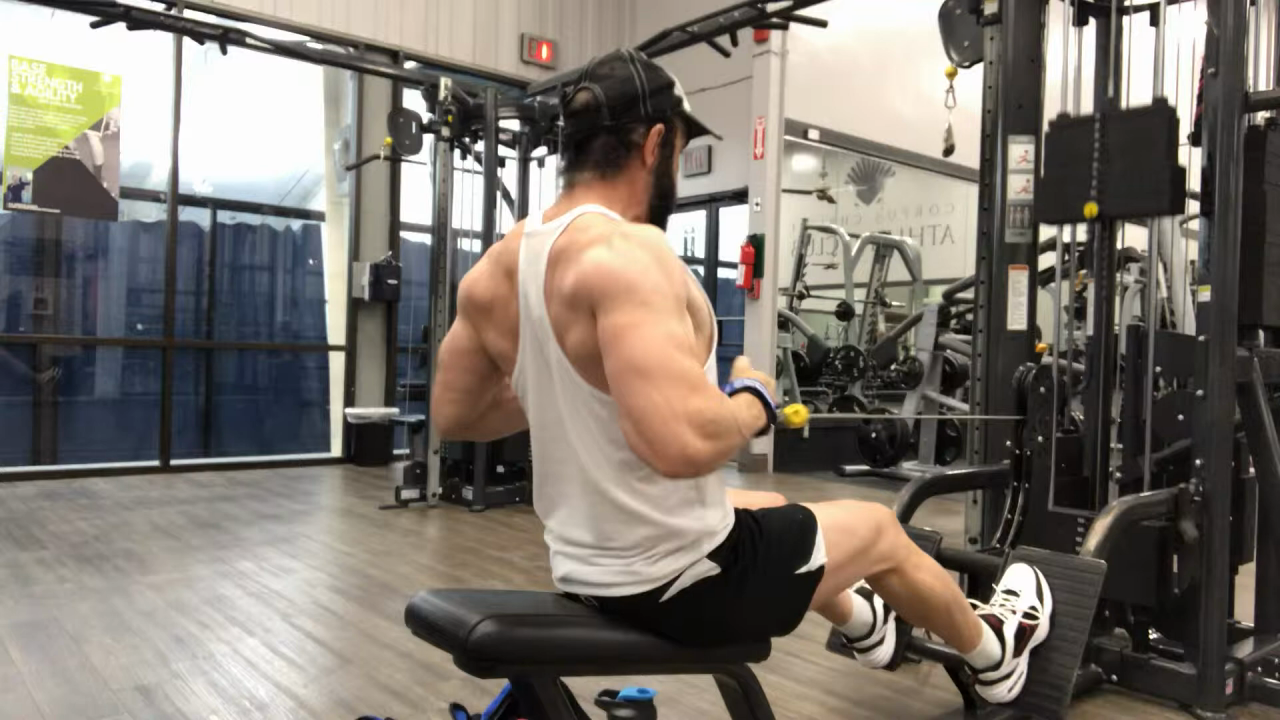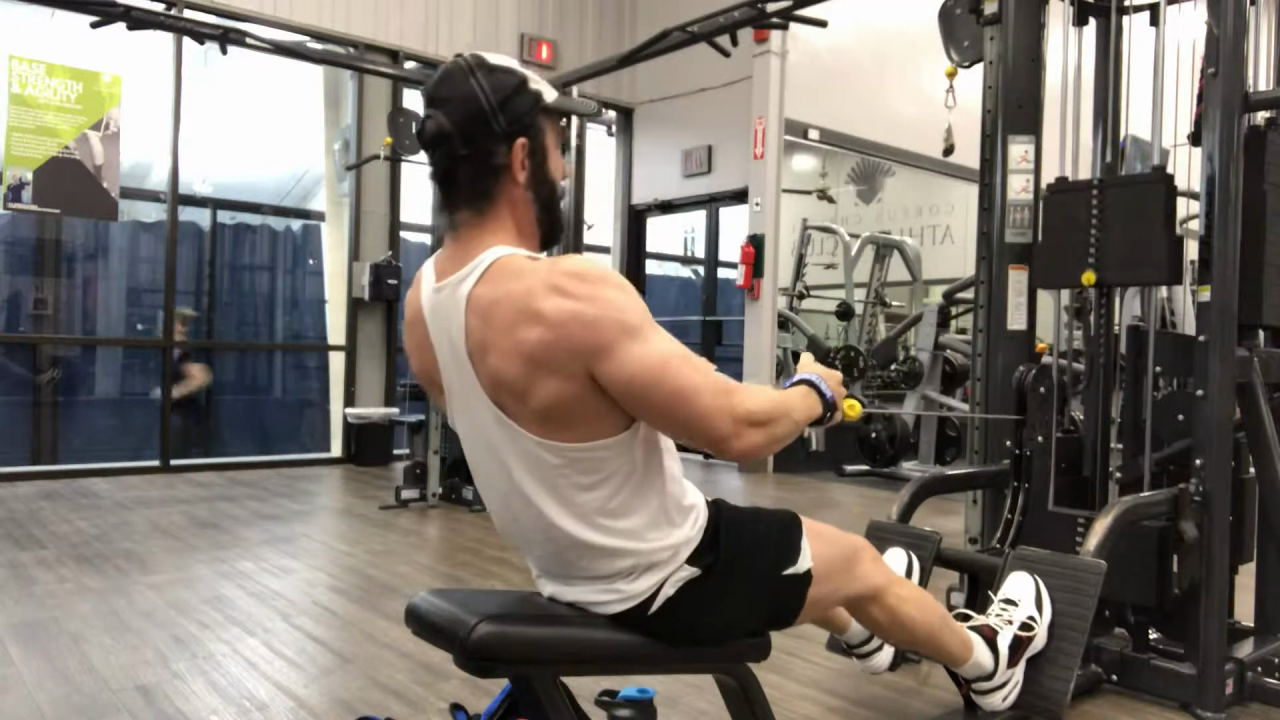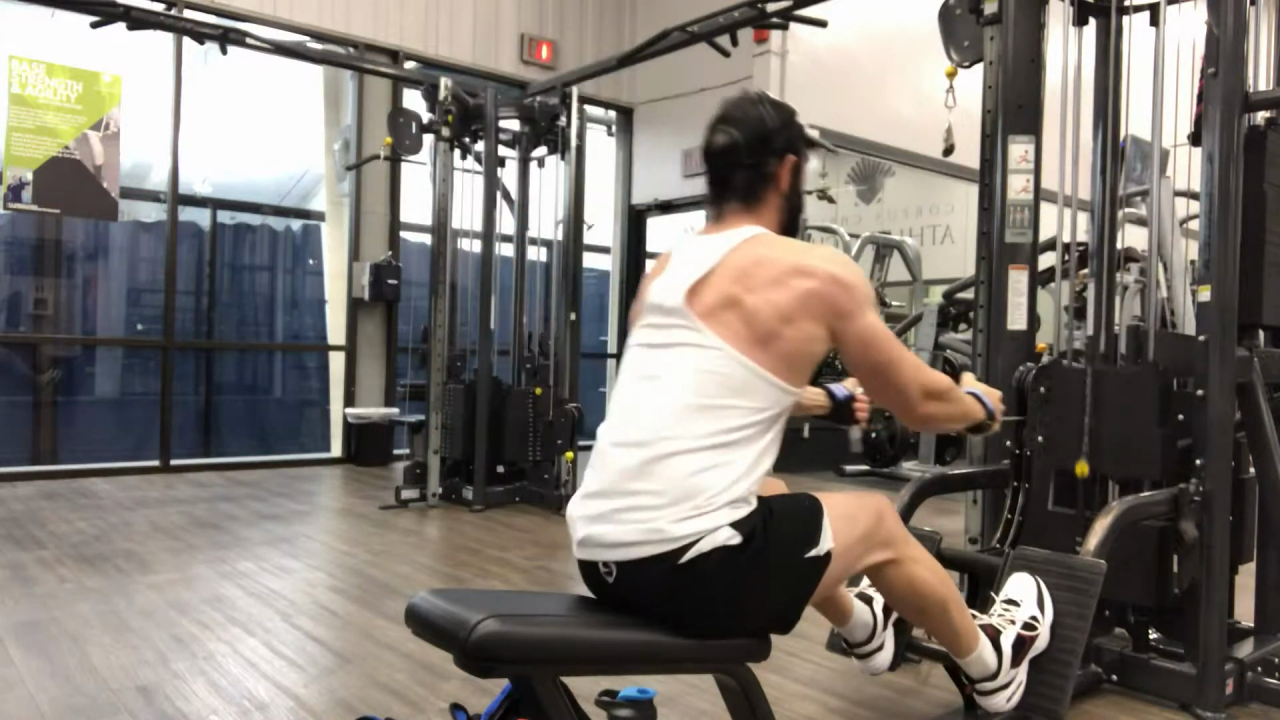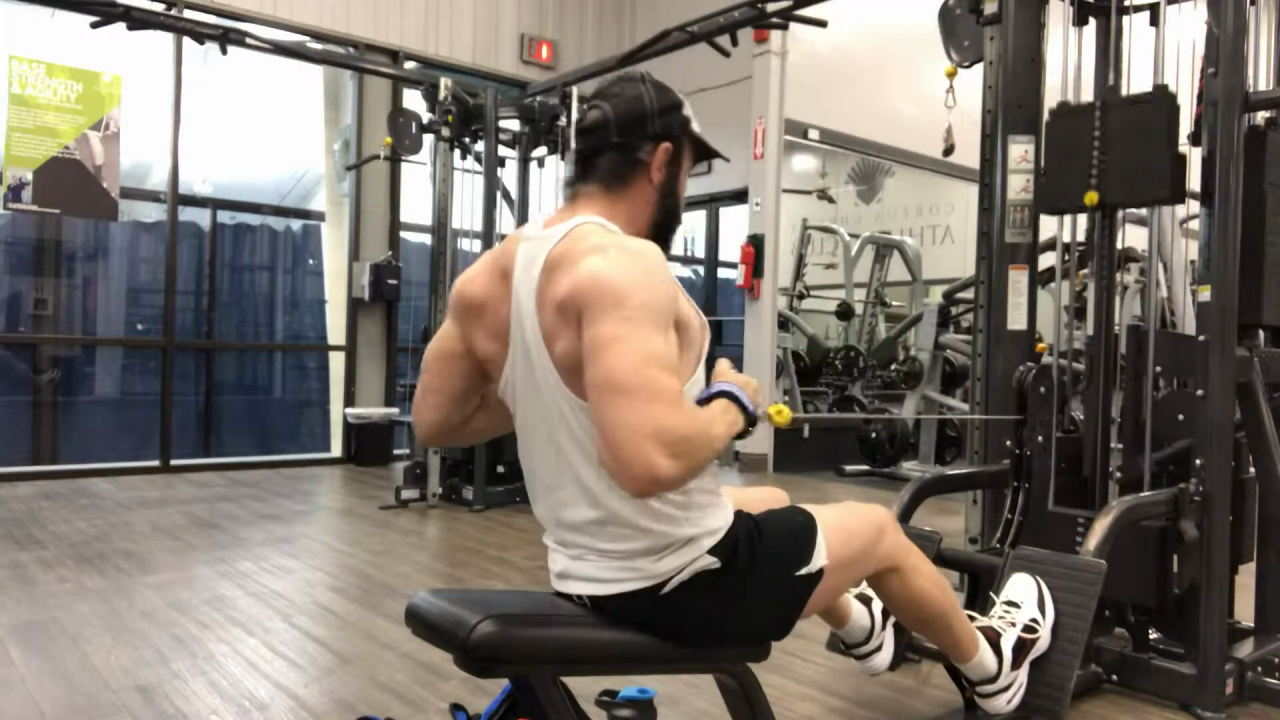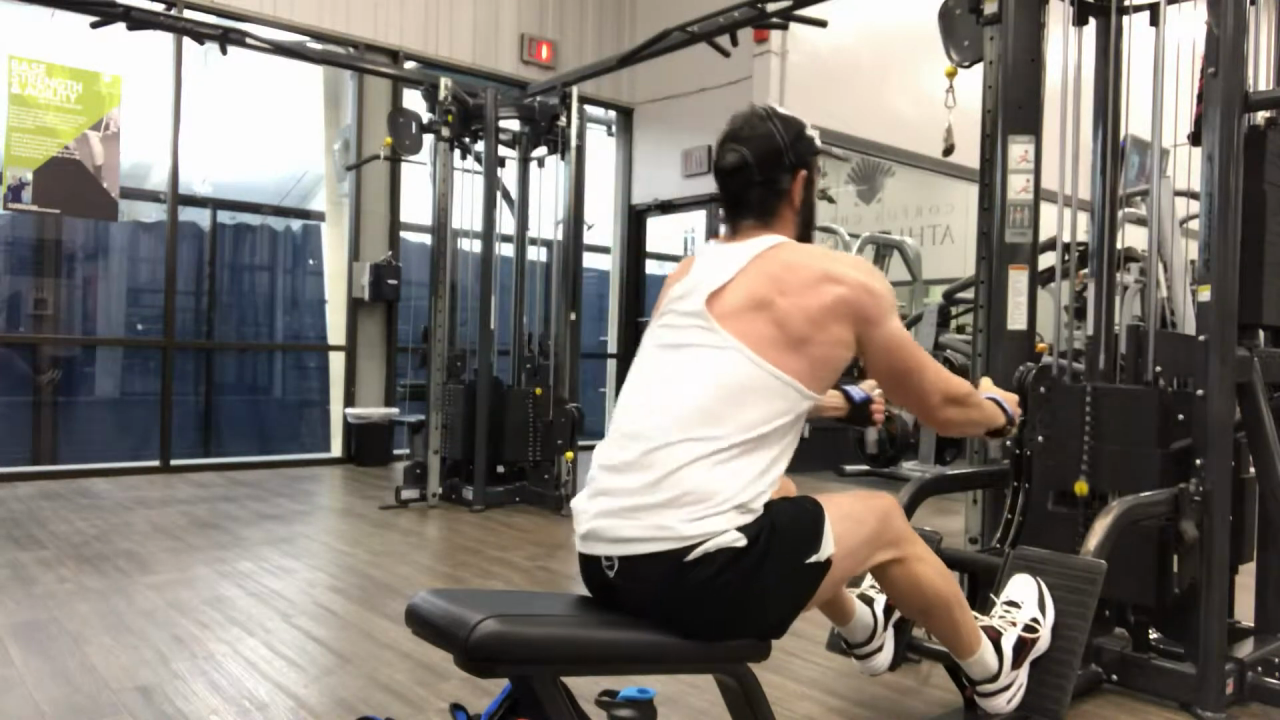
dt=1s
person 1, frame 1
left shoulder: (495, 266)
right shoulder: (626, 255)
left elbow: (454, 417)
right elbow: (684, 443)
right wrist: (755, 397)
left hip: (584, 569)
right hip: (680, 580)
left knee: (772, 508)
right knee: (876, 529)
left ankle: (865, 624)
right ankle: (993, 652)
person 1, frame 2
left shoulder: (424, 298)
right shoulder: (568, 297)
right elbow: (738, 429)
left wrist: (661, 375)
right wrist: (813, 393)
left hip: (573, 572)
right hip: (659, 584)
left knee: (764, 531)
right knee: (856, 558)
left ankle: (864, 631)
right ankle: (986, 662)
person 1, frame 3
left shoulder: (665, 267)
right shoulder: (818, 274)
right elbow: (919, 401)
left wrist: (829, 399)
right wrist: (979, 404)
left hip: (600, 555)
right hip: (689, 565)
left knee: (769, 501)
right knee: (876, 522)
left ankle: (866, 629)
right ankle: (992, 667)
person 1, frame 4
left shoulder: (487, 276)
right shoulder: (619, 265)
left elbow: (435, 422)
right elbow: (652, 461)
right wrist: (733, 405)
left hip: (585, 578)
right hip: (680, 583)
left knee: (769, 503)
right knee: (876, 528)
left ankle: (864, 629)
right ankle: (991, 667)
person 1, frame 5
left shoulder: (687, 274)
right shoulder: (842, 281)
right elbow: (938, 405)
left wrist: (846, 401)
right wrist: (998, 409)
left hip: (601, 553)
right hip: (693, 568)
right knee: (882, 519)
left ankle: (867, 630)
right ankle: (993, 670)
